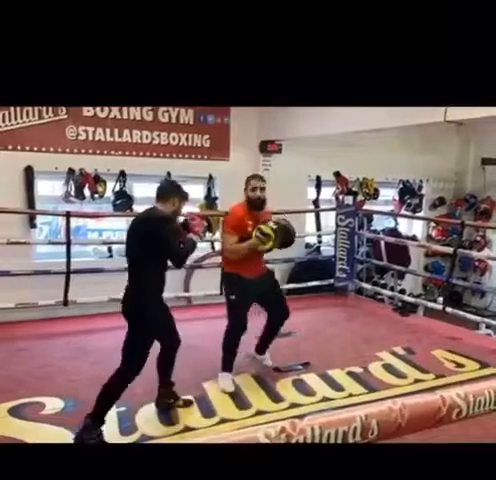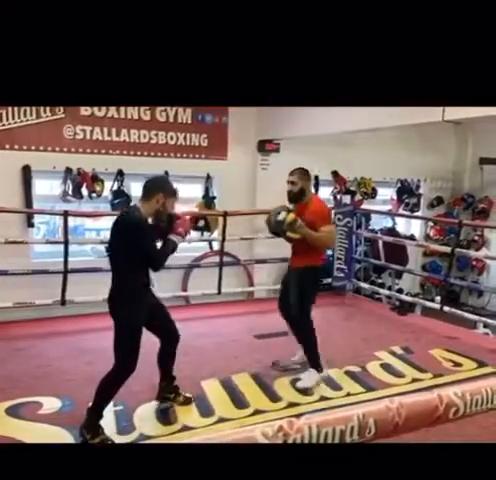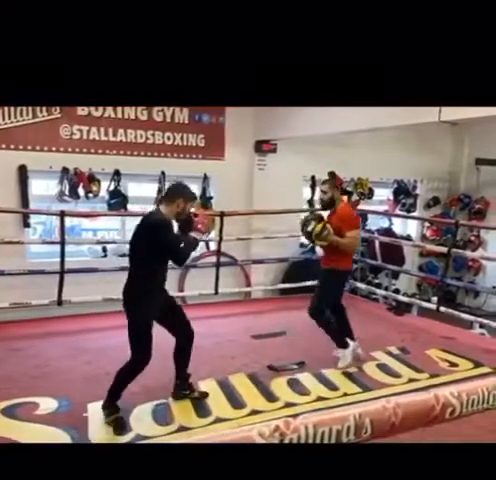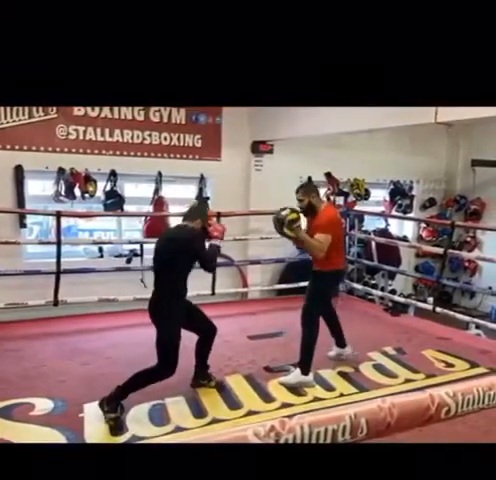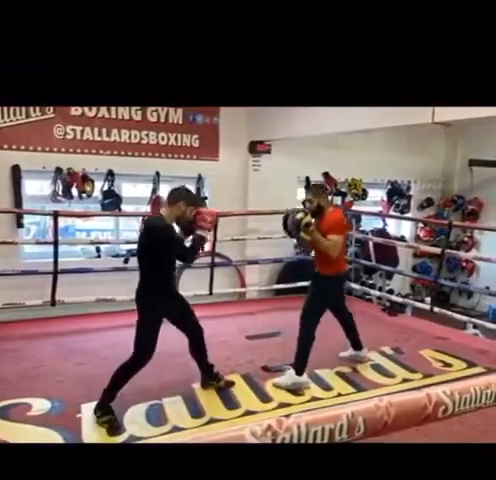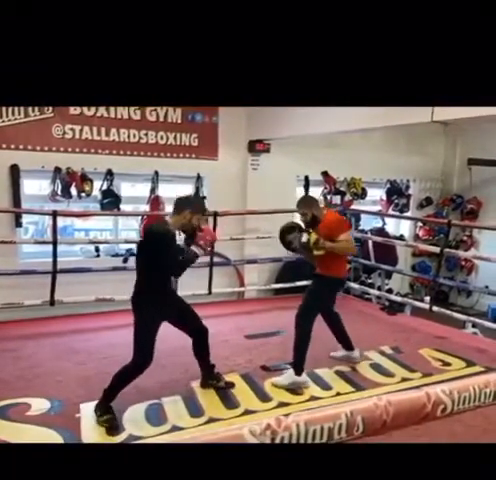
dt=0.7s
person 1, frame 1
left shoulder: (147, 219)
right shoulder: (159, 220)
right elbow: (178, 259)
left wrist: (181, 233)
right wrist: (194, 235)
left hip: (149, 298)
right hip: (142, 303)
left knee: (171, 343)
right knee: (130, 366)
left ankle: (166, 395)
right ankle: (90, 428)
person 1, frame 2
left shoulder: (139, 219)
right shoulder: (133, 221)
left elbow: (148, 247)
right elbow: (156, 262)
left wrist: (168, 229)
right wrist: (176, 235)
left hip: (142, 294)
right hip: (127, 300)
left knee: (171, 337)
right knee: (125, 365)
left ankle: (167, 390)
right ankle: (90, 425)
person 1, frame 3
left shoulder: (159, 220)
right shoulder: (157, 222)
left elbow: (172, 245)
right elbow: (179, 257)
left wrist: (188, 229)
right wrist: (195, 234)
left hip: (156, 292)
right hip: (139, 296)
left knee: (186, 334)
right knee: (141, 357)
left ankle: (182, 386)
right ankle: (110, 405)
person 1, frame 4
left shoulder: (172, 234)
right shoulder: (189, 234)
right elbow: (208, 264)
left wrist: (205, 238)
right wrist: (215, 240)
left hip: (174, 302)
right hip: (166, 307)
left knee: (208, 330)
right knee: (166, 367)
left ankle: (201, 375)
right ankle: (112, 401)
person 1, frame 5
left shoulder: (163, 223)
right shoulder: (157, 227)
left elbow: (176, 242)
right elbow: (186, 256)
left wrist: (193, 227)
right wrist: (202, 230)
left hip: (167, 292)
right hip: (151, 298)
left knee: (195, 332)
right knee: (142, 355)
left ankle: (209, 376)
right ankle: (103, 405)
person 1, frame 6
left shoulder: (166, 231)
right shoulder: (159, 233)
left elbow: (175, 257)
right elbow: (176, 269)
left wrist: (193, 242)
right wrist: (198, 247)
left hip: (165, 296)
right hip: (147, 301)
left knee: (200, 331)
right knee: (142, 360)
left ankle: (209, 376)
right ankle: (103, 404)
person 2, frame 1
left shoulder: (266, 214)
right shoulder: (235, 215)
right elbow: (228, 252)
left wrist: (278, 237)
right wrist: (254, 242)
left hip: (260, 273)
right hip: (237, 277)
left knee: (281, 312)
right knee: (237, 324)
left ankle: (260, 351)
right ankle: (226, 372)
person 2, frame 2
left shoulder: (319, 207)
right shoulder: (297, 205)
left elbow: (329, 241)
left wrist: (302, 230)
right wrist: (284, 229)
left hip: (311, 269)
right hip: (297, 266)
left knee: (299, 315)
right knee: (286, 309)
left ankle: (315, 369)
right ankle: (306, 351)
person 2, frame 3
left shoulder: (346, 213)
right shoulder: (333, 213)
left elbow: (354, 244)
left wrist: (330, 238)
right wrist: (318, 236)
left hip: (338, 270)
right hip: (330, 268)
left knee: (316, 310)
right knee: (333, 306)
left ankle: (345, 346)
right ankle: (351, 345)
person 2, frame 4
left shoulder: (327, 217)
right shoulder: (318, 213)
left elbow: (318, 250)
right elbow: (310, 243)
left wrist: (297, 232)
right wrist: (296, 233)
left hip: (328, 272)
right hip: (327, 270)
left knee: (309, 317)
right knee: (325, 308)
left ankle: (304, 373)
right ankle: (341, 347)
person 2, frame 5
left shoulder: (335, 219)
right shoulder: (322, 217)
left elbow: (333, 251)
right elbow: (317, 245)
left wrist: (313, 233)
right wrist: (306, 233)
left hip: (329, 276)
right hip: (332, 274)
left knee: (308, 319)
right knee: (340, 310)
left ankle: (298, 374)
right ankle: (358, 350)
person 2, frame 6
left shoulder: (335, 221)
right shoulder: (315, 225)
left elbow: (351, 248)
left wrist: (325, 244)
left hip: (331, 277)
right hip: (325, 275)
left knee: (303, 318)
right knee: (327, 312)
left ankle: (297, 374)
right ankle: (350, 350)
